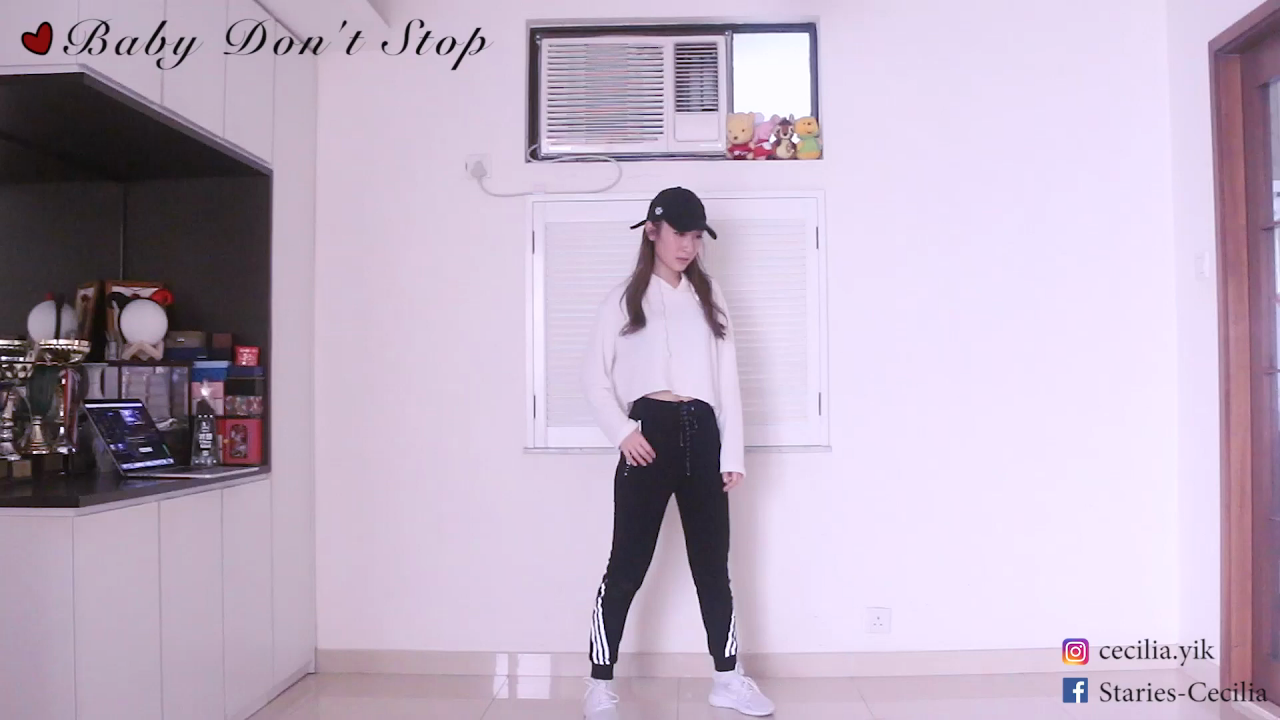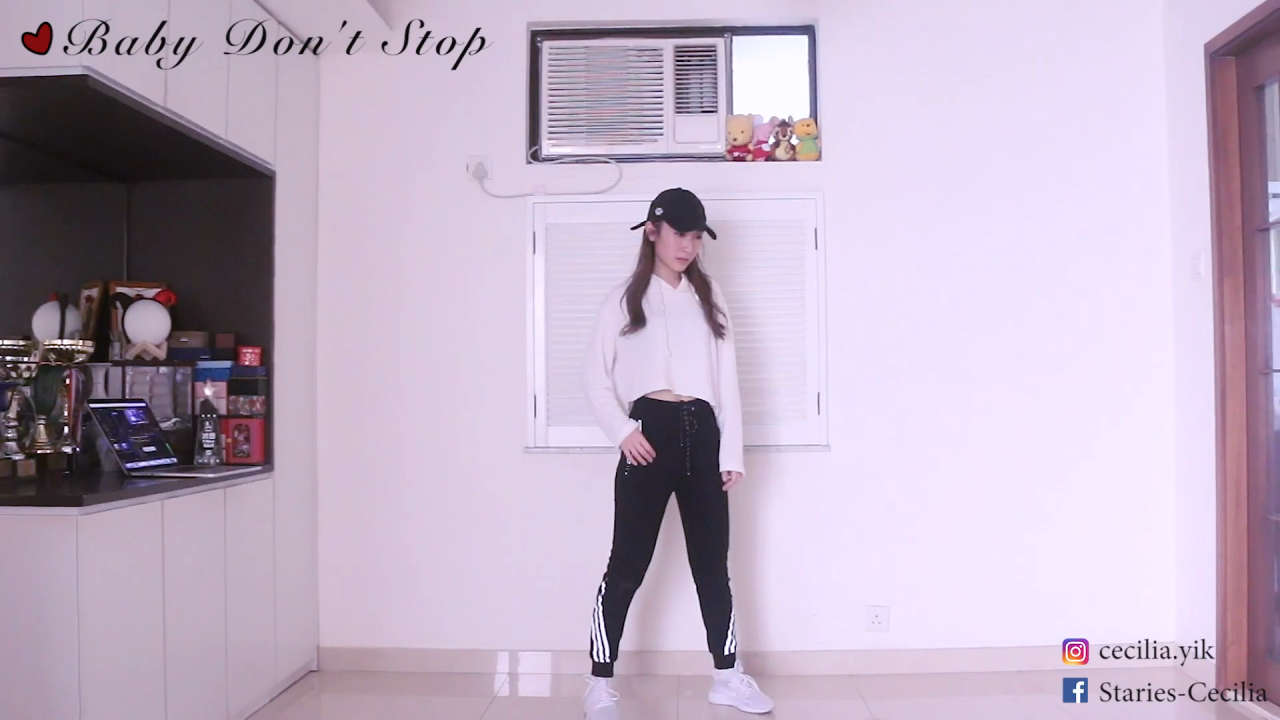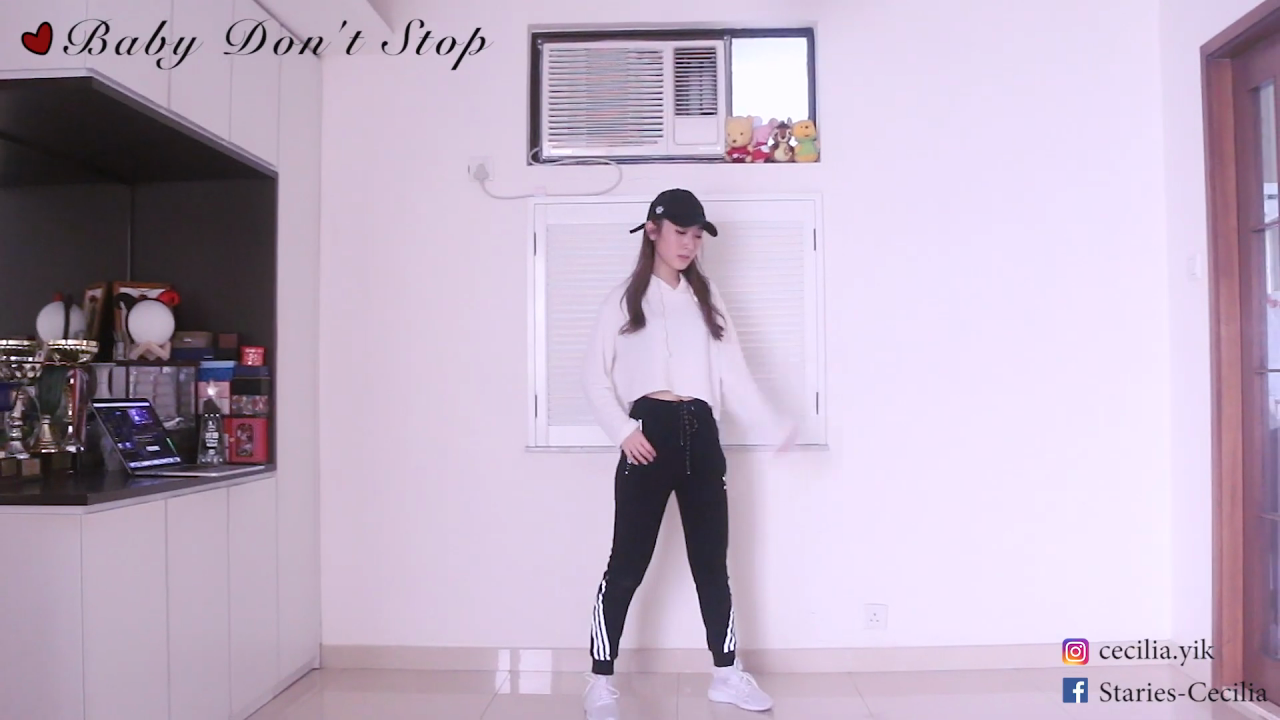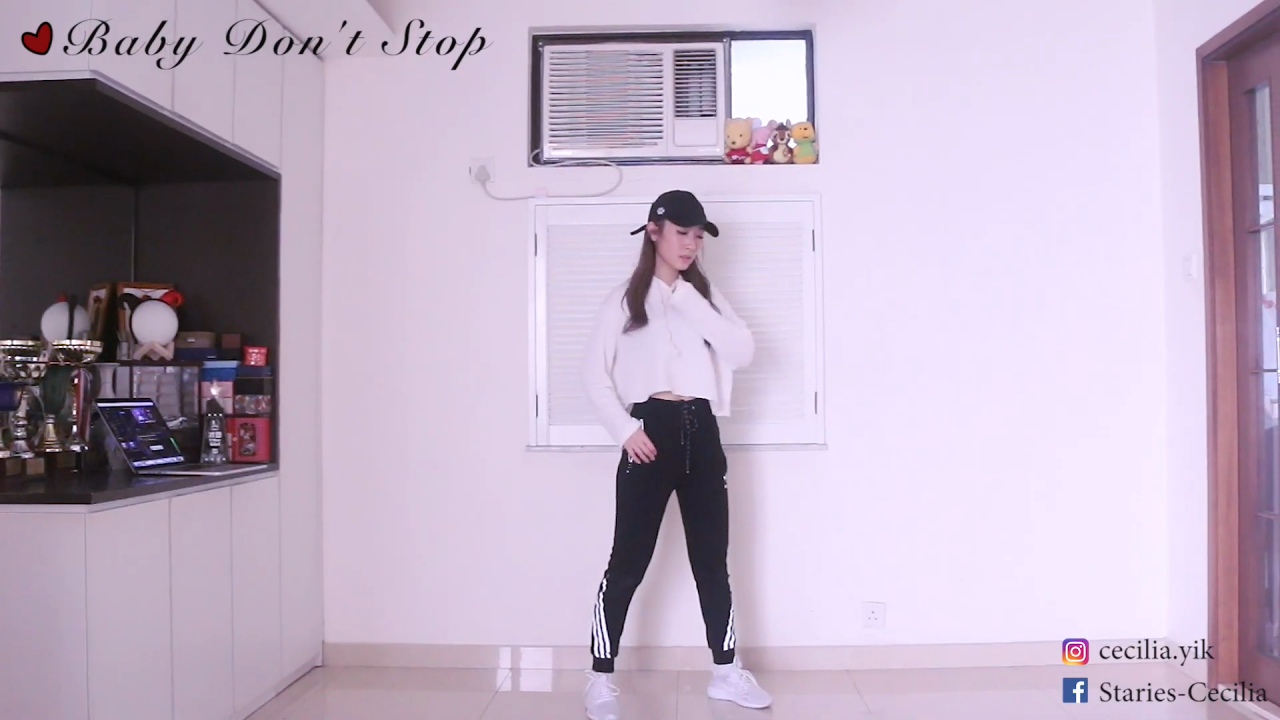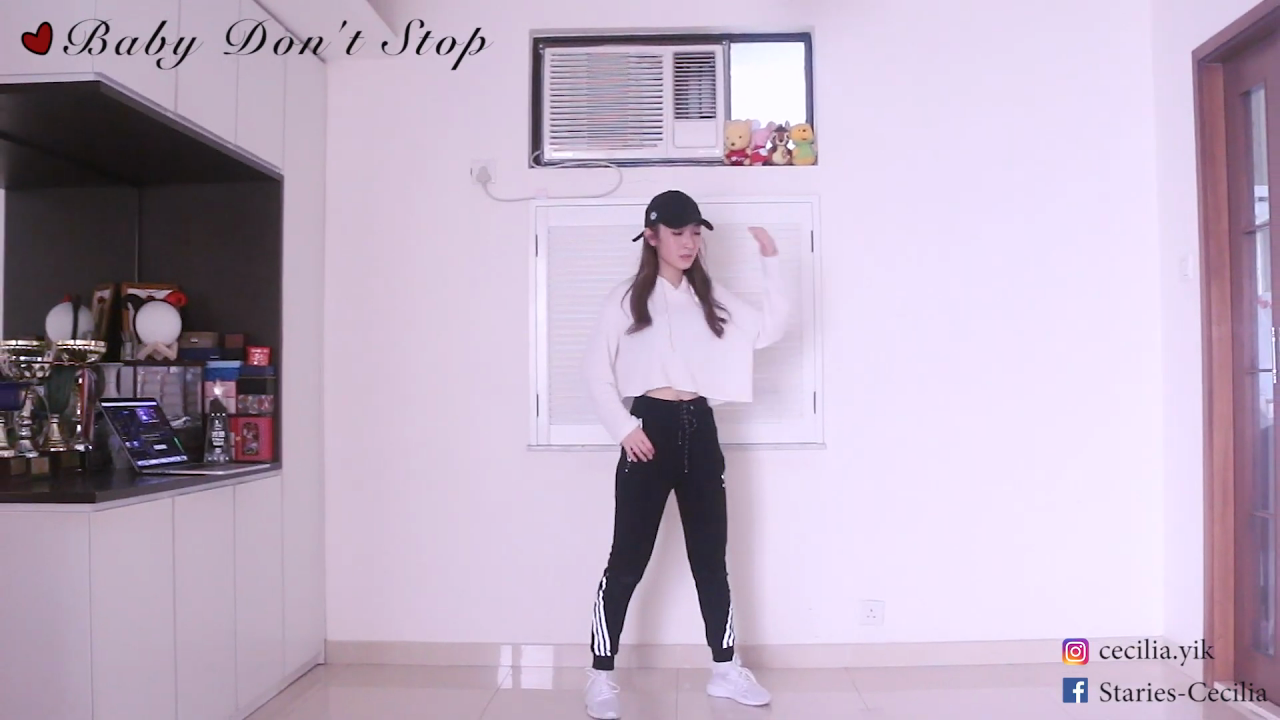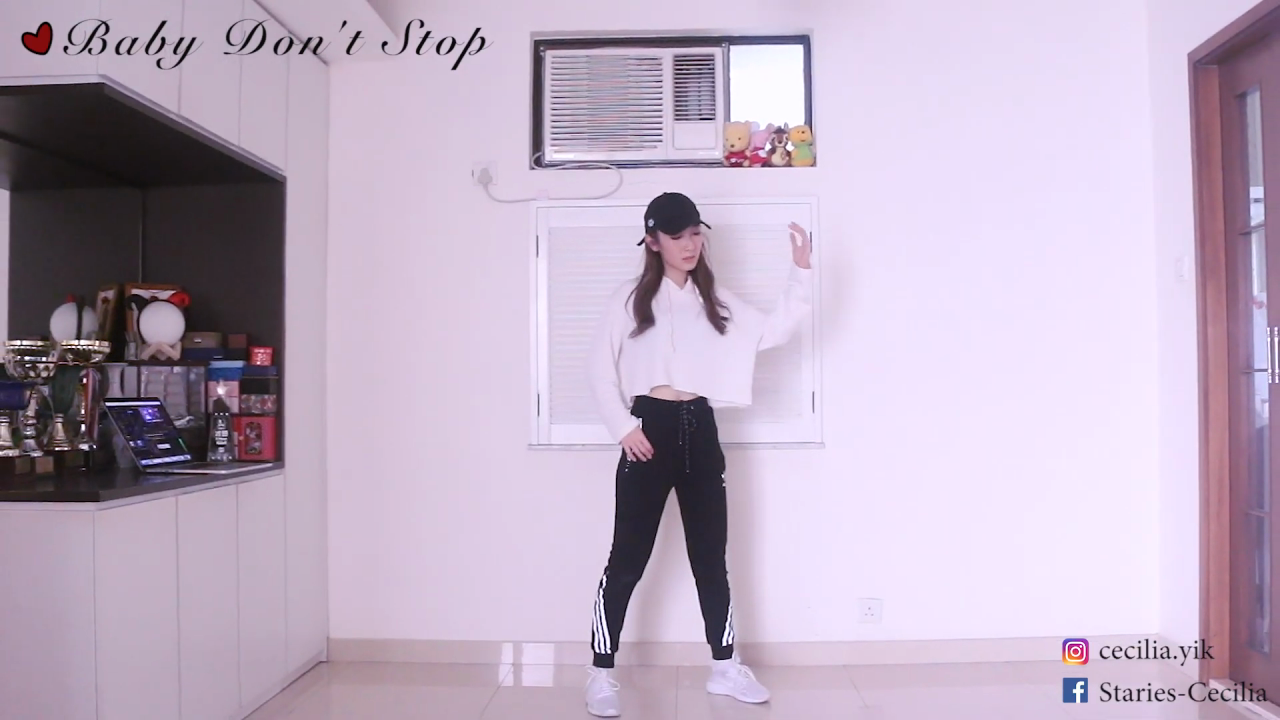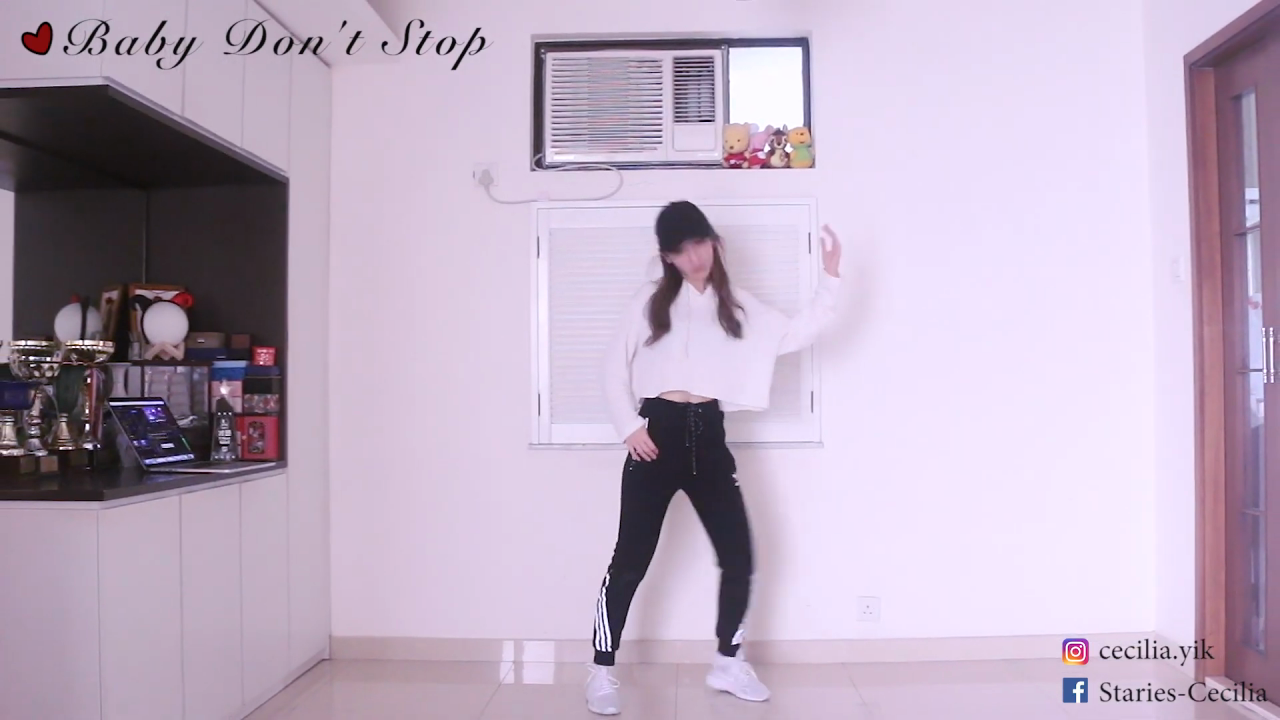
dt=0.5s
person 1, frame 1
left shoulder: (709, 295)
right shoulder: (625, 298)
left elbow: (727, 377)
right elbow: (594, 376)
left wrist: (733, 451)
right wrist: (622, 431)
left hip: (702, 434)
right hip: (650, 432)
left knee: (713, 564)
right knee: (627, 566)
person 1, frame 2
left shoulder: (709, 295)
right shoulder: (626, 297)
left elbow: (726, 376)
right elbow: (595, 376)
left wrist: (732, 450)
right wrist: (622, 431)
left hip: (702, 433)
right hip: (651, 432)
left knee: (712, 562)
right knee: (627, 564)
left ankle: (727, 676)
person 1, frame 3
left shoulder: (706, 297)
right shoulder: (625, 298)
left elbow: (730, 373)
right elbow: (595, 375)
left wrist: (770, 422)
right wrist: (622, 430)
left hip: (700, 432)
right hip: (651, 430)
left knee: (712, 561)
right knee: (627, 562)
left ankle: (727, 673)
person 1, frame 4
left shoulder: (704, 296)
right shoulder: (625, 299)
left elbow: (741, 351)
right elbow: (595, 374)
left wrist: (690, 301)
right wrist: (625, 429)
left hip: (701, 432)
right hip: (651, 431)
left knee: (712, 560)
right knee: (628, 562)
left ankle: (726, 671)
person 1, frame 5
left shoulder: (711, 299)
right shoulder: (627, 298)
left elbow: (769, 328)
right elbow: (596, 370)
left wrist: (772, 264)
right wrist: (623, 427)
left hip: (699, 431)
right hip: (650, 429)
left knee: (711, 558)
right knee: (627, 560)
left ankle: (726, 669)
right ankle: (601, 675)
person 1, frame 6
left shoulder: (716, 300)
right shoulder: (630, 299)
left elbow: (774, 331)
right elbow: (600, 368)
left wrist: (800, 271)
right wrist: (623, 427)
left hip: (700, 432)
right hip: (650, 430)
left knee: (711, 558)
right knee: (627, 560)
left ankle: (725, 667)
right ankle: (601, 673)
person 1, frame 7
left shoulder: (739, 305)
right shoulder: (650, 302)
left elbow: (797, 335)
right elbow: (615, 368)
left wrist: (830, 279)
right wrist: (629, 426)
left hip: (708, 438)
right hip: (658, 433)
left knee: (738, 554)
right knee: (630, 561)
left ankle: (727, 662)
right ankle: (602, 671)
